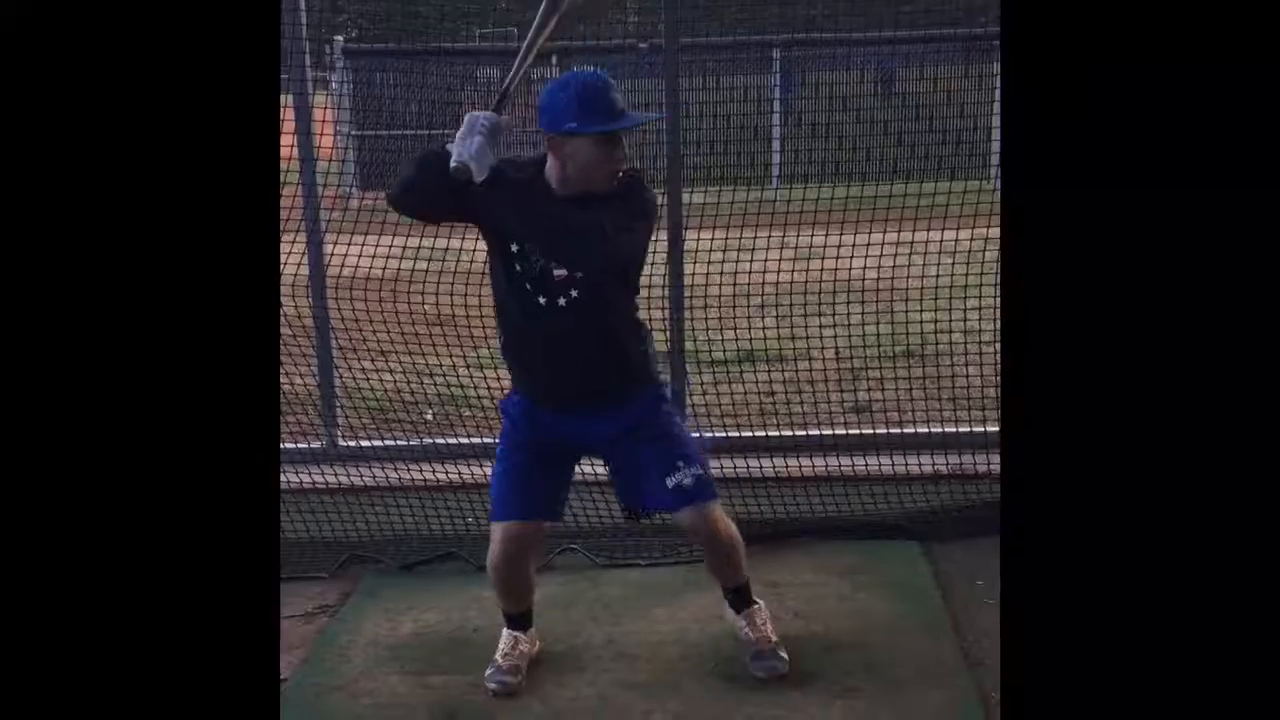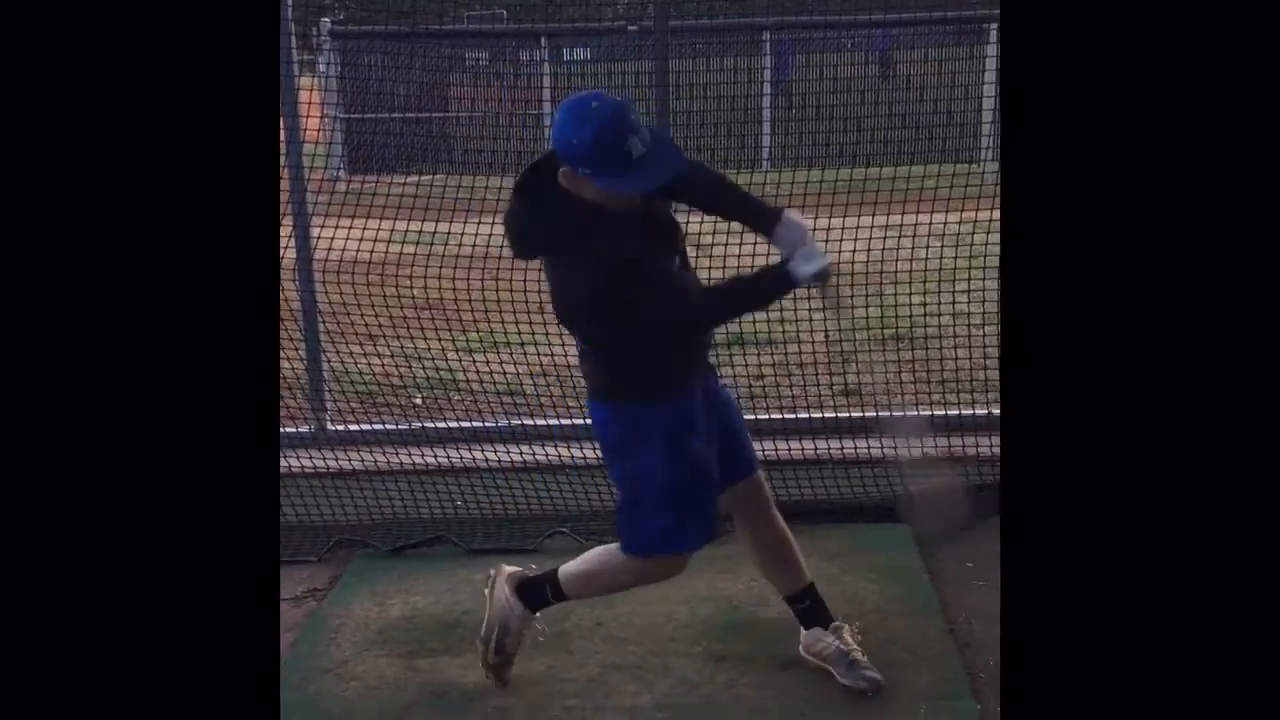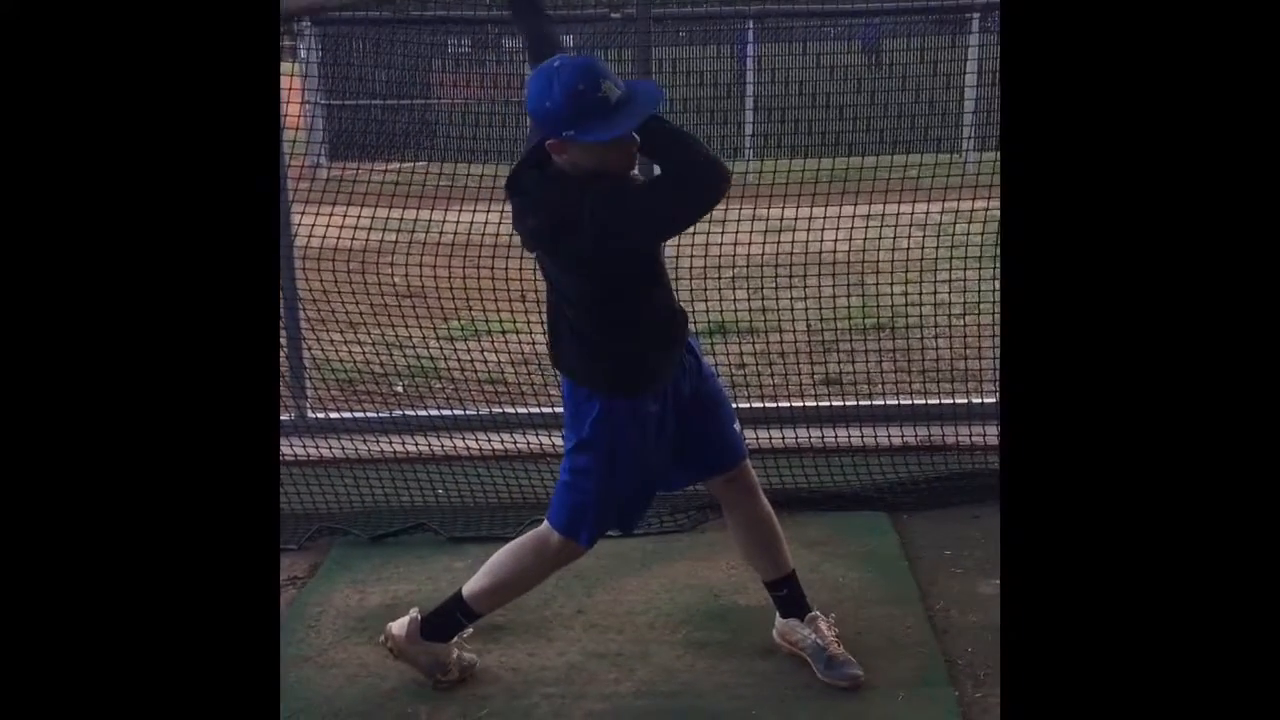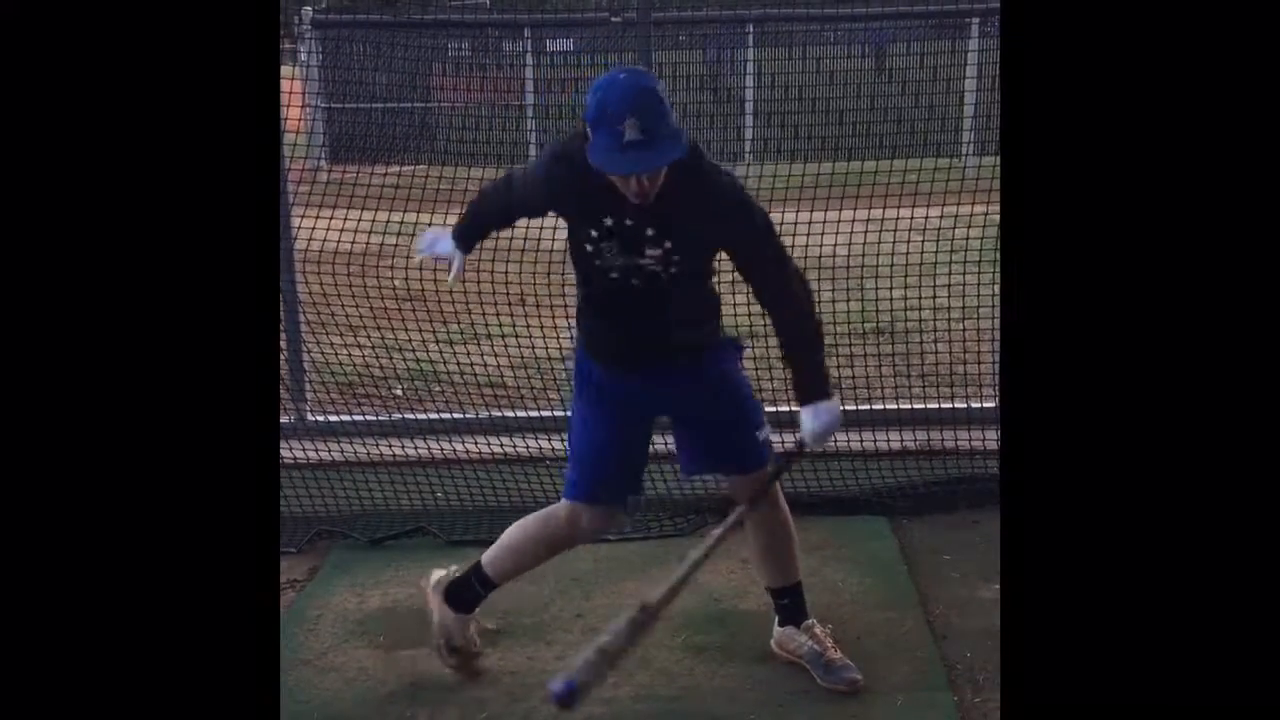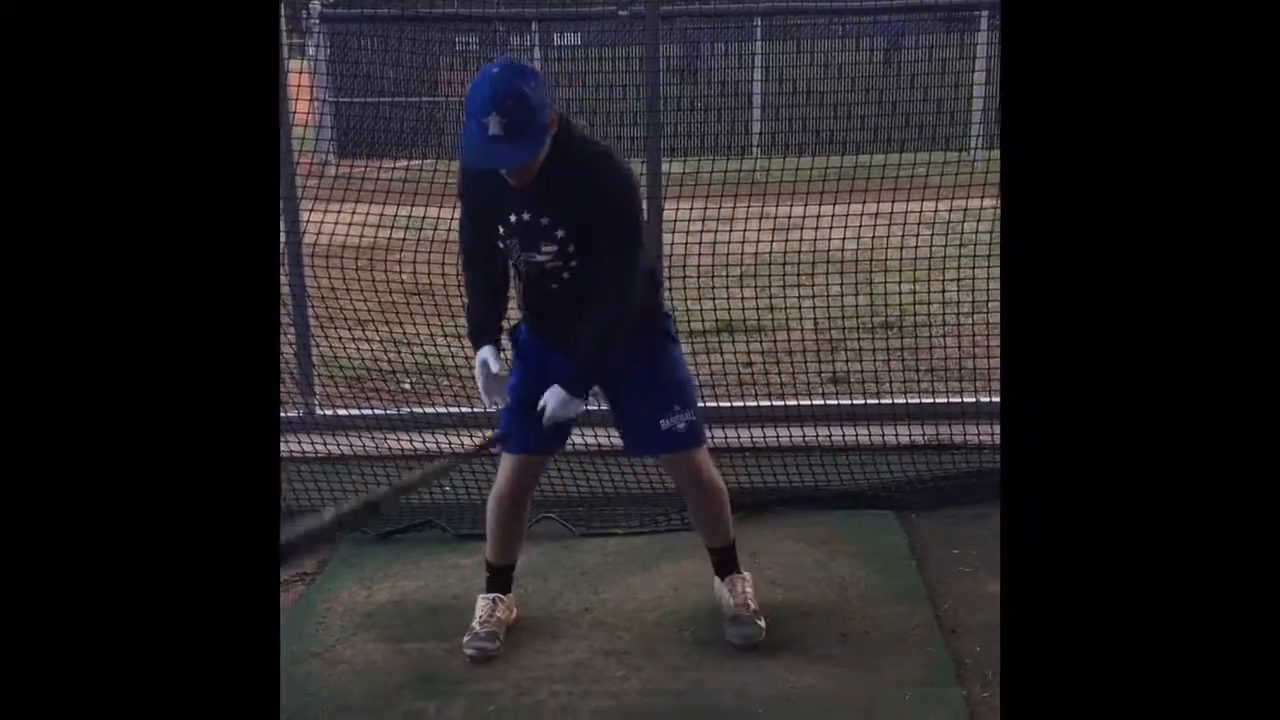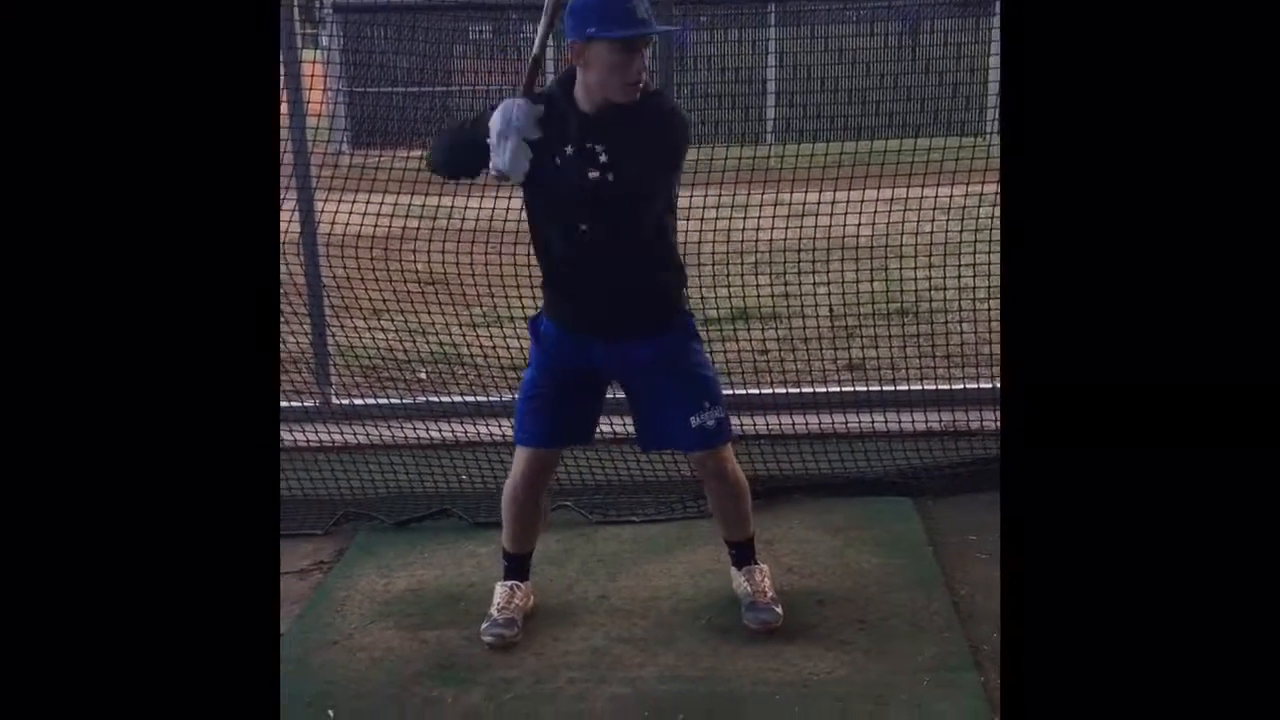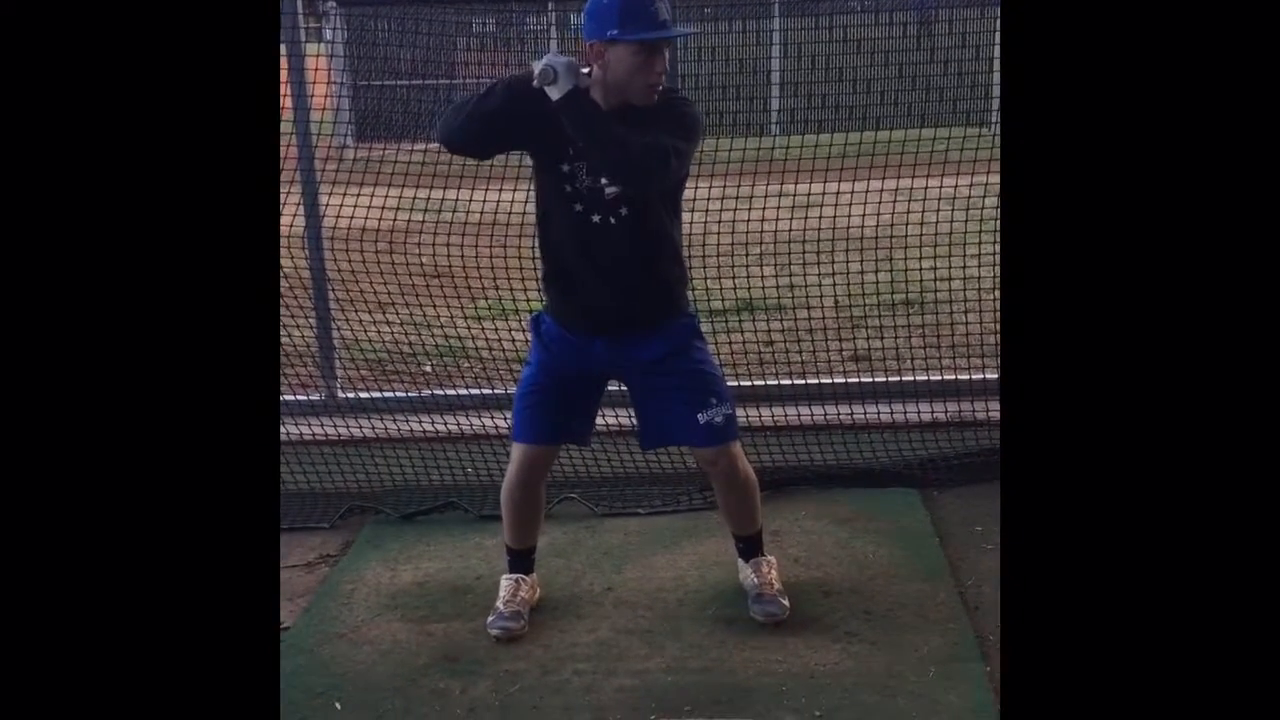
dt=0.7s
person 1, frame 1
left shoulder: (631, 198)
right shoulder: (510, 183)
left elbow: (586, 249)
right elbow: (406, 197)
left wrist: (488, 180)
right wrist: (453, 156)
left hip: (627, 395)
right hip: (539, 403)
left knee: (705, 520)
right knee: (510, 541)
left ankle: (746, 612)
right ankle: (519, 631)
person 1, frame 2
left shoulder: (631, 178)
right shoulder: (576, 246)
left elbow: (687, 179)
right elbow: (688, 312)
left wrist: (777, 220)
right wrist: (787, 276)
left hip: (683, 374)
right hip: (640, 405)
left knee: (752, 501)
right knee: (658, 557)
left ankle: (821, 631)
right ankle: (522, 593)
person 1, frame 3
left shoulder: (551, 163)
right shoulder: (594, 211)
left elbow: (547, 64)
right elbow: (705, 181)
right wrist: (642, 123)
left hip: (667, 356)
right hip: (616, 391)
left knee: (736, 480)
right knee: (571, 536)
left ankle: (795, 618)
right ankle: (424, 631)
person 1, frame 4
left shoulder: (708, 188)
right shoulder: (566, 173)
left elbow: (781, 285)
right elbow: (505, 193)
left wrist: (815, 391)
right wrist: (459, 237)
left hip: (700, 353)
right hip: (613, 365)
left knee: (760, 485)
right knee: (586, 515)
left ankle: (794, 626)
right ankle: (456, 595)
person 1, frame 5
left shoulder: (604, 177)
right shoulder: (478, 177)
left elbow: (621, 291)
right elbow: (481, 261)
left wrist: (576, 381)
right wrist: (485, 341)
left hip: (632, 333)
right hip: (544, 337)
left knee: (690, 465)
right knee: (515, 471)
left ankle: (731, 580)
right ankle: (496, 597)
person 1, frame 6
left shoulder: (661, 123)
right shoulder: (538, 114)
left elbow: (628, 212)
right elbow: (443, 158)
left wrist: (532, 169)
right wrist: (493, 128)
left hip: (655, 328)
right hip: (567, 327)
left knee: (713, 456)
right knee: (531, 462)
left ankle: (747, 569)
right ankle: (514, 582)
person 1, frame 7
left shoulder: (675, 116)
right shoulder: (547, 112)
left elbow: (644, 172)
right elbow: (455, 134)
left wrist: (570, 101)
right wrist: (530, 84)
left hip: (658, 326)
right hip: (569, 326)
left knee: (722, 453)
right knee: (527, 459)
left ankle: (754, 561)
right ankle: (519, 576)
